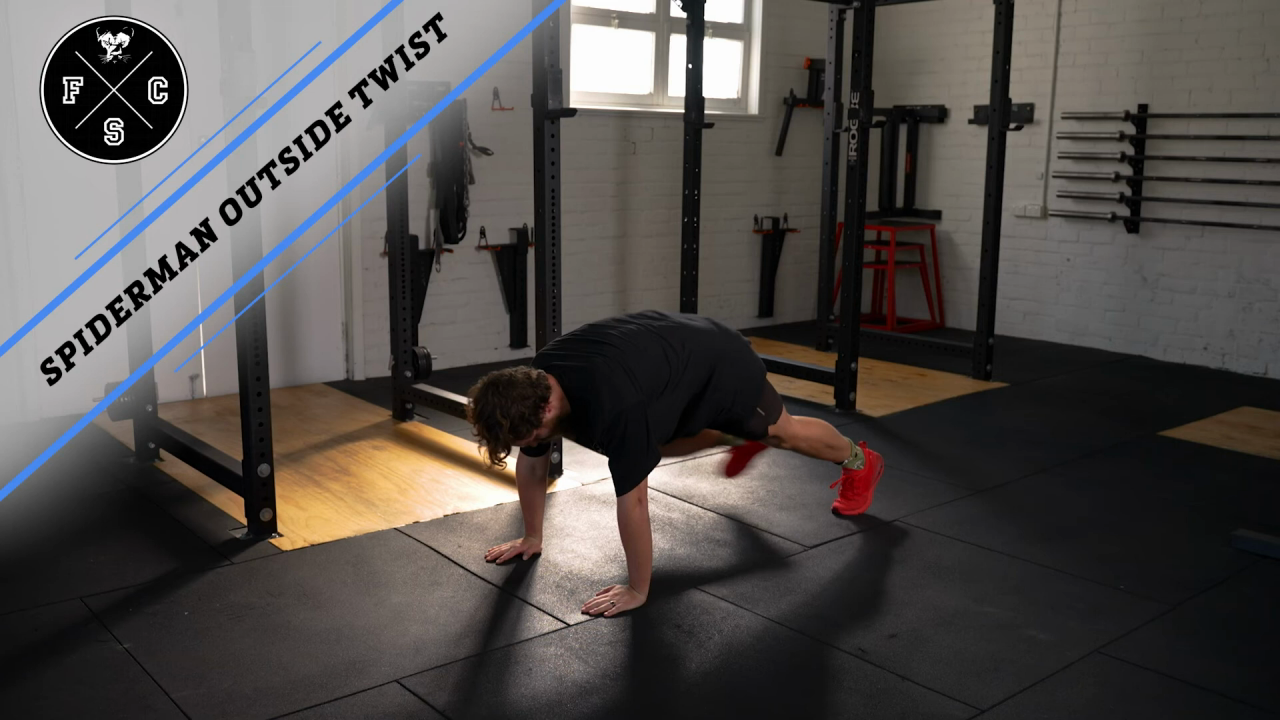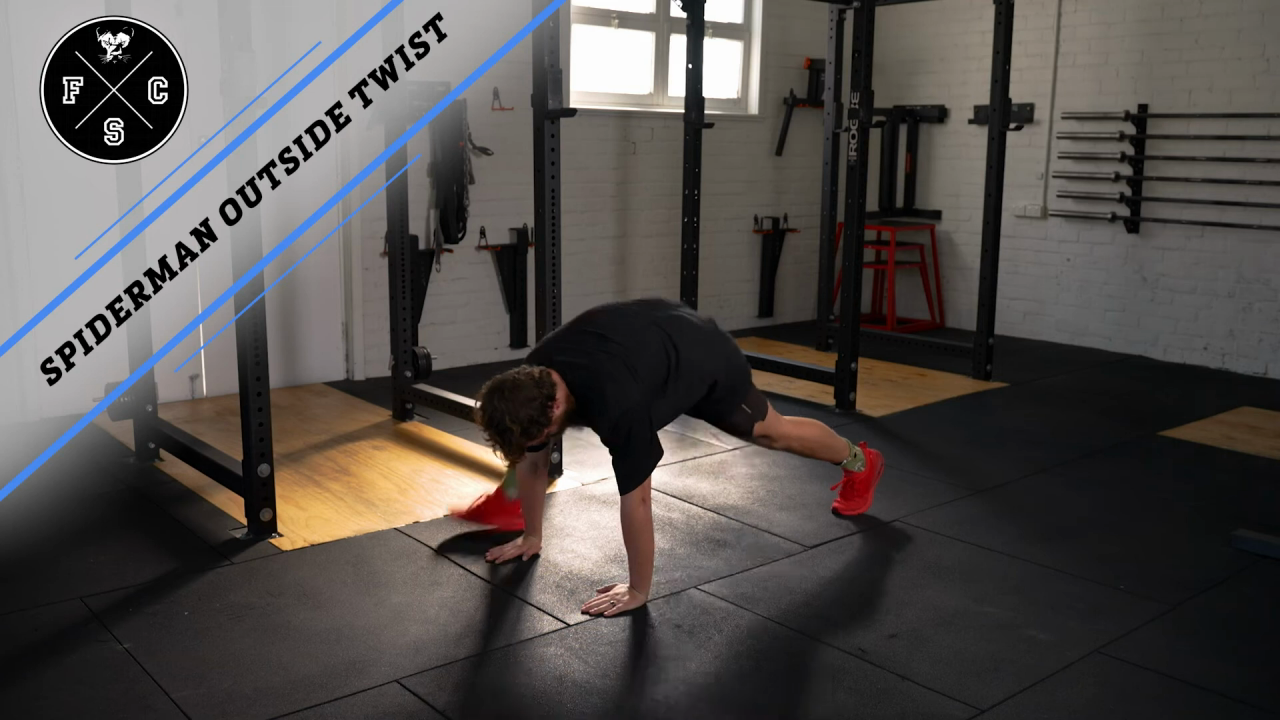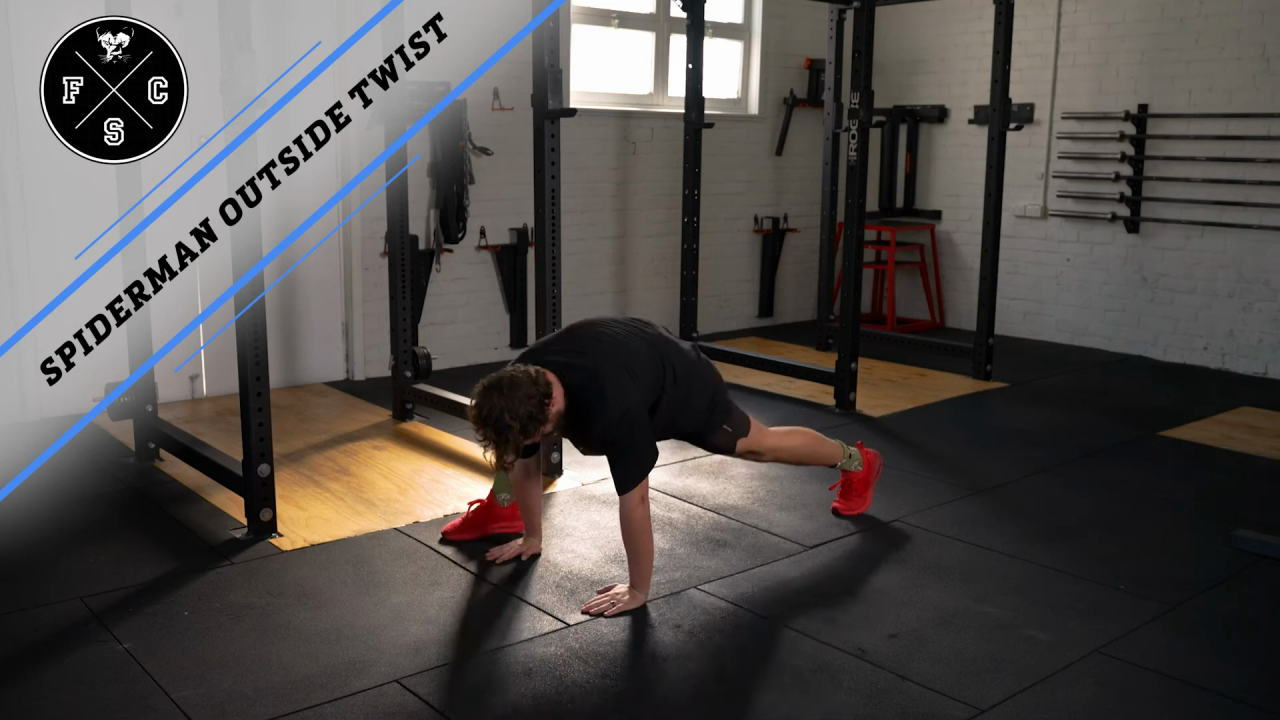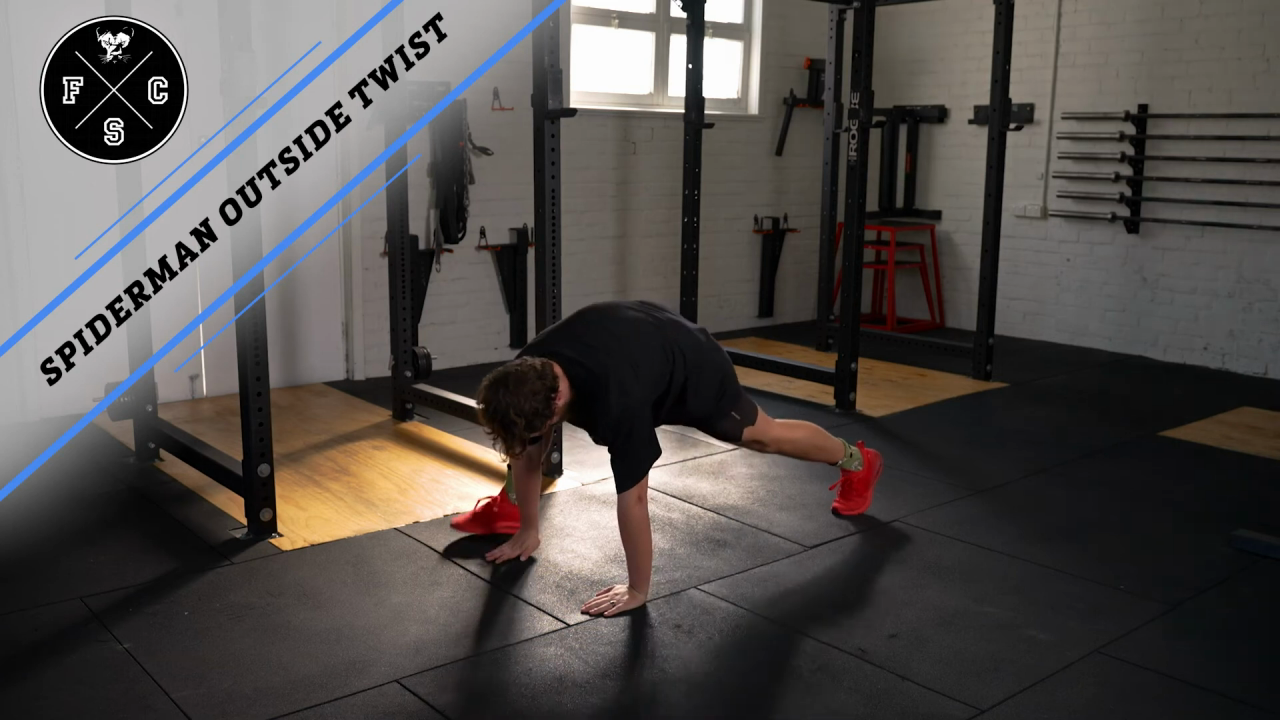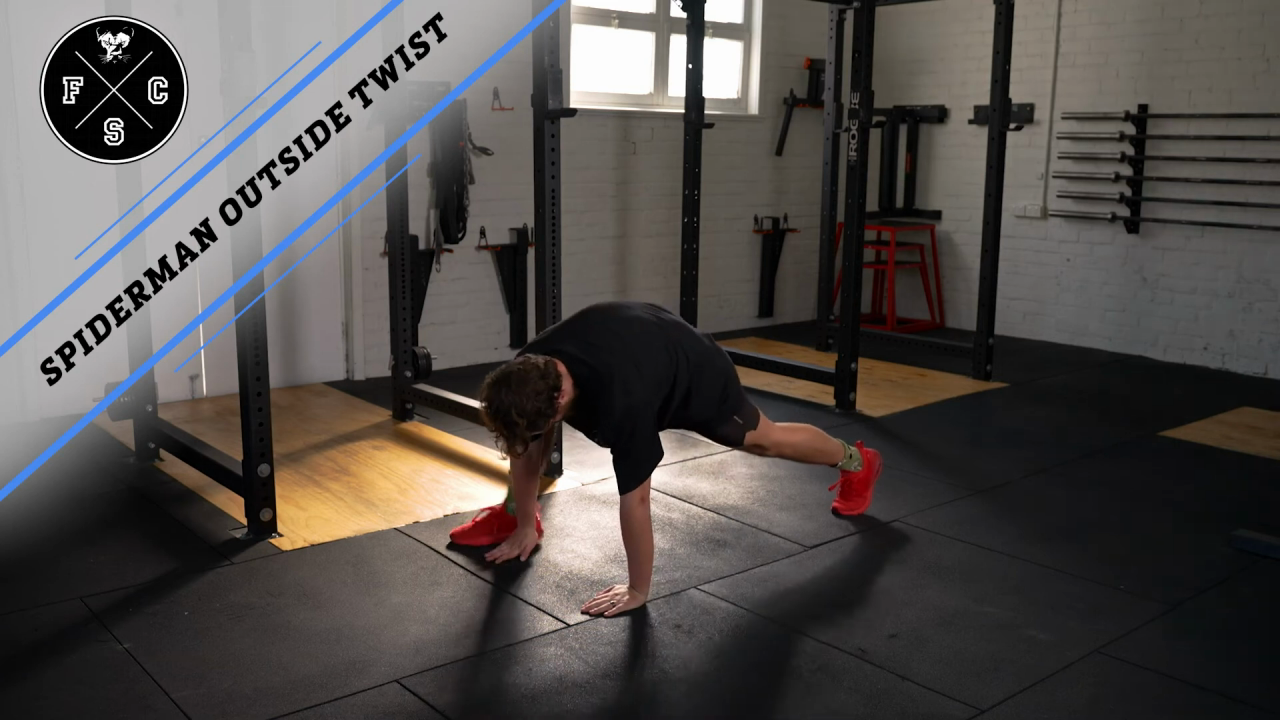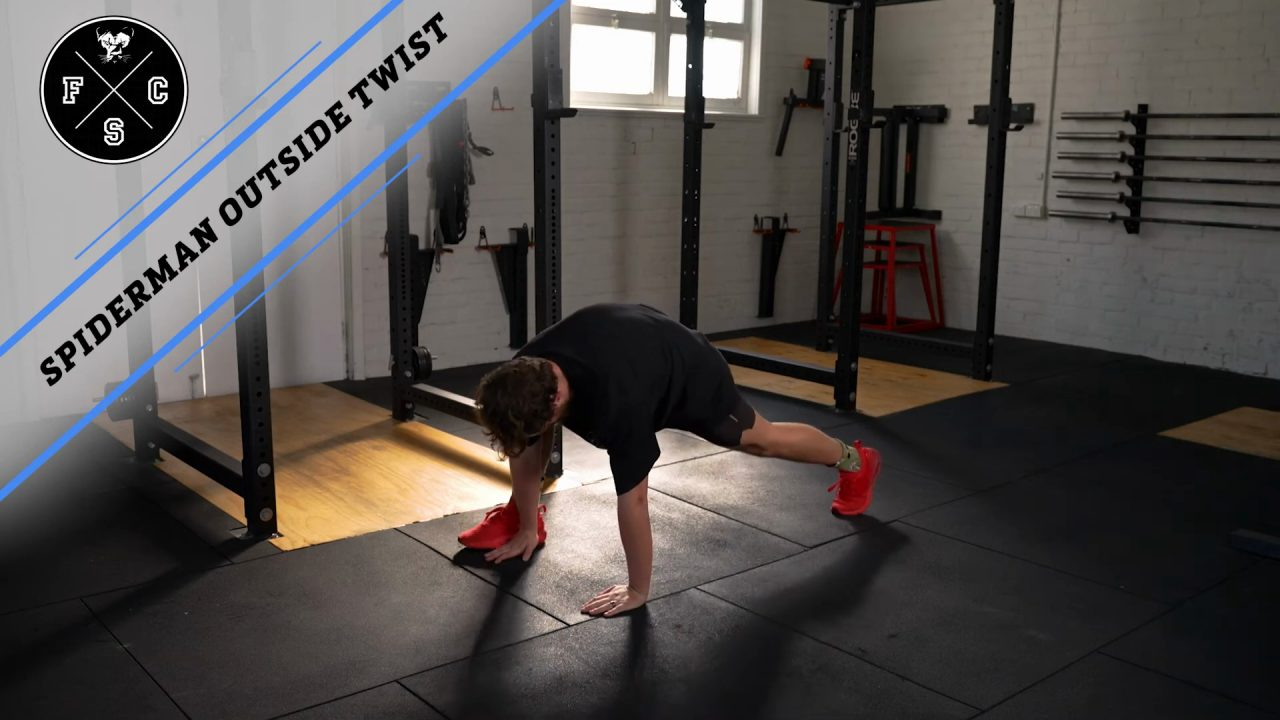
dt=0.3s
person 1, frame 1
left shoulder: (610, 408)
right shoulder: (532, 387)
left elbow: (632, 502)
right elbow: (531, 465)
left wrist: (637, 590)
right wrist: (532, 536)
left hip: (719, 364)
right hip: (665, 345)
left knee: (781, 432)
right knee: (653, 446)
left ankle: (858, 461)
right ankle: (743, 437)
person 1, frame 2
left shoulder: (616, 403)
right shoulder: (531, 384)
left elbow: (636, 500)
right elbow: (530, 459)
left wrist: (638, 590)
right wrist: (531, 535)
left hip: (705, 357)
right hip: (649, 329)
left knee: (770, 432)
left ankle: (859, 462)
right ankle: (509, 496)
person 1, frame 3
left shoulder: (611, 406)
right shoulder: (522, 387)
left elbow: (634, 500)
right elbow: (525, 461)
left wrist: (637, 589)
right wrist: (532, 536)
left hip: (684, 384)
right hip: (632, 355)
left knee: (756, 444)
left ankle: (855, 462)
right ankle: (502, 507)
person 1, frame 4
left shoulder: (615, 400)
right shoulder: (527, 379)
left elbow: (633, 499)
right elbow: (528, 453)
left wrist: (637, 590)
right wrist: (528, 531)
left hip: (695, 369)
right hip: (640, 339)
left knee: (763, 435)
left ankle: (856, 461)
right ankle: (510, 506)
person 1, frame 5
left shoulder: (619, 401)
right shoulder: (527, 375)
left elbow: (635, 500)
right elbow: (525, 448)
left wrist: (638, 591)
right wrist: (524, 526)
left hip: (697, 374)
right hip: (641, 341)
left knee: (763, 439)
left ankle: (855, 462)
right ankle: (513, 513)
person 1, frame 6
left shoulder: (615, 401)
right shoulder: (526, 378)
left elbow: (632, 499)
right elbow: (525, 452)
left wrist: (638, 590)
right wrist: (526, 528)
left hip: (692, 374)
right hip: (638, 342)
left knee: (761, 439)
left ankle: (854, 461)
right ankle: (524, 516)
